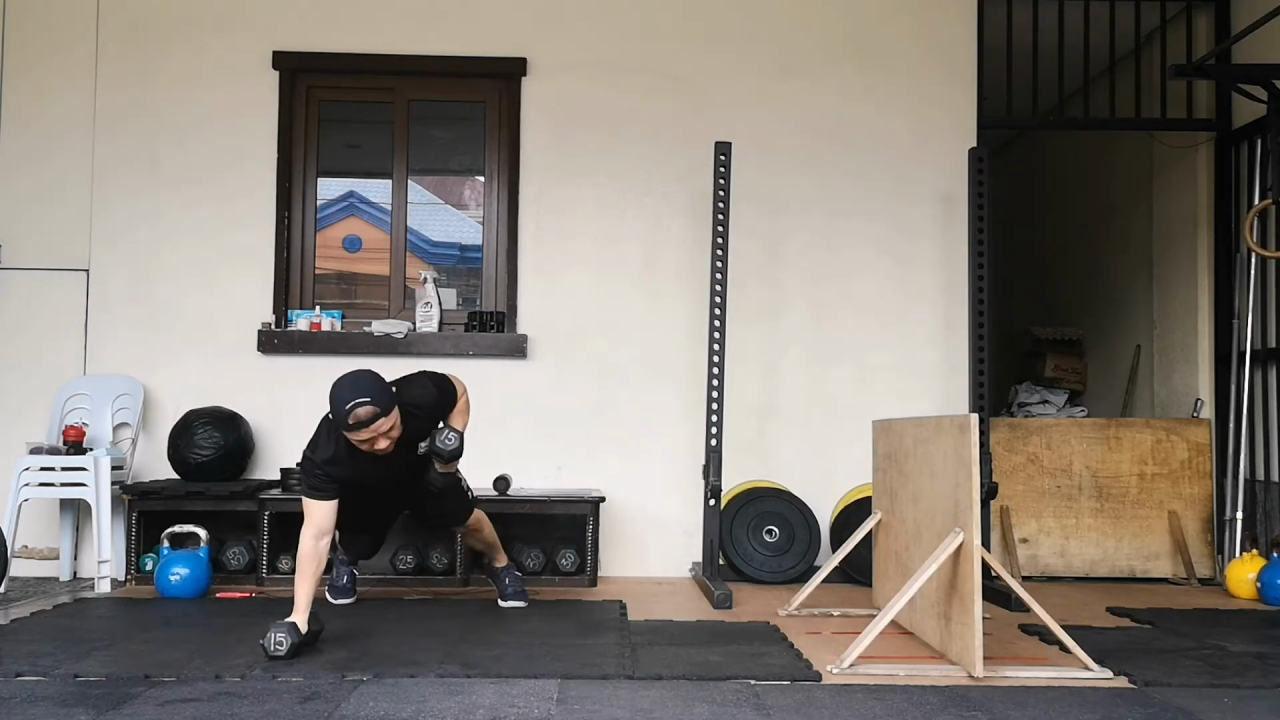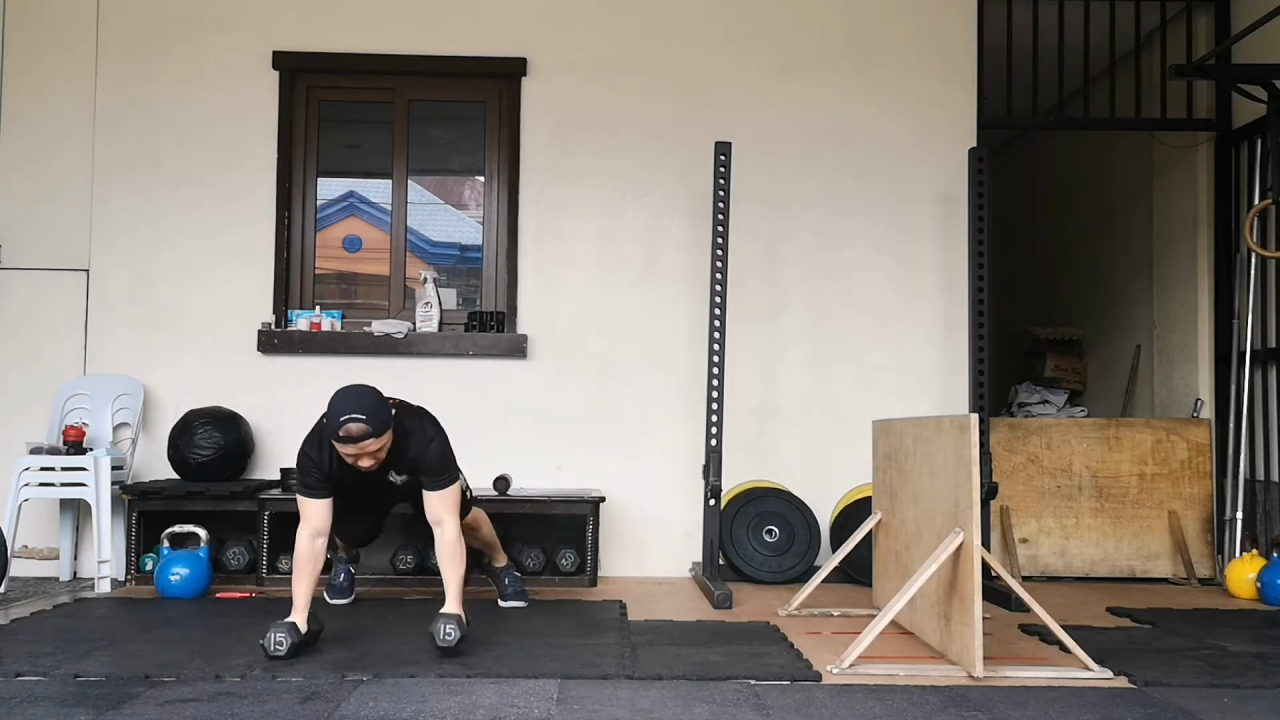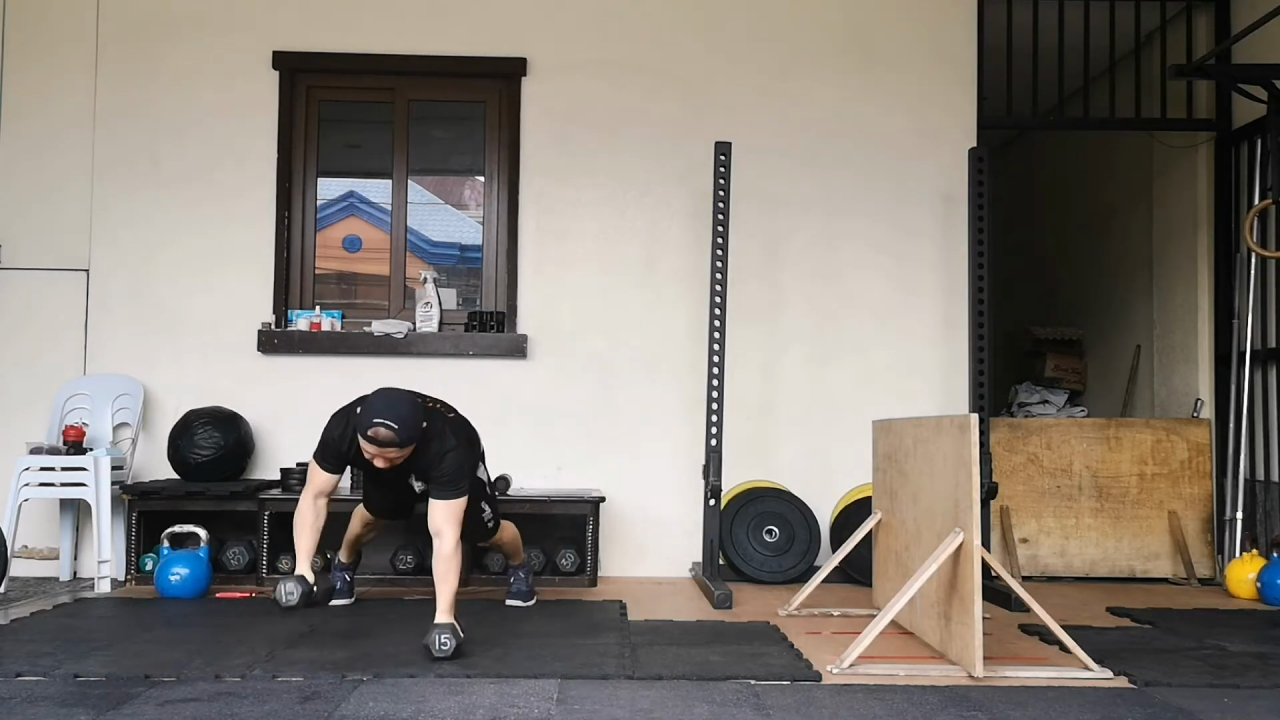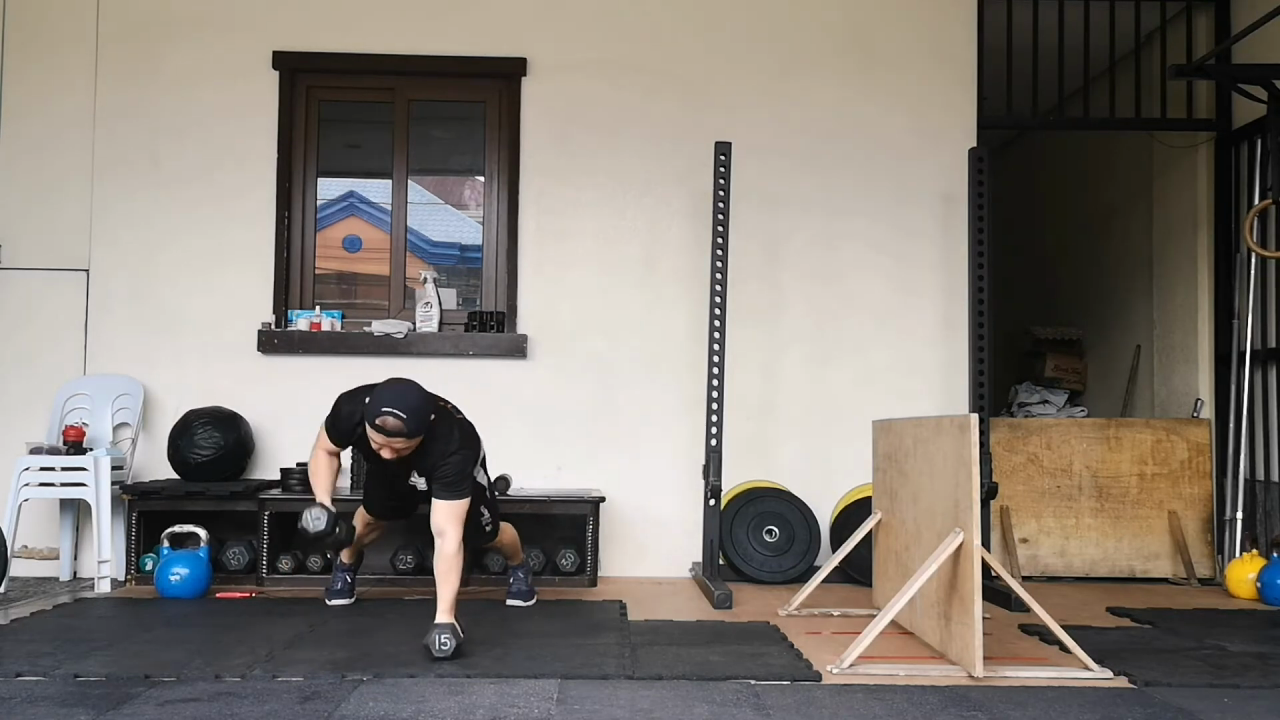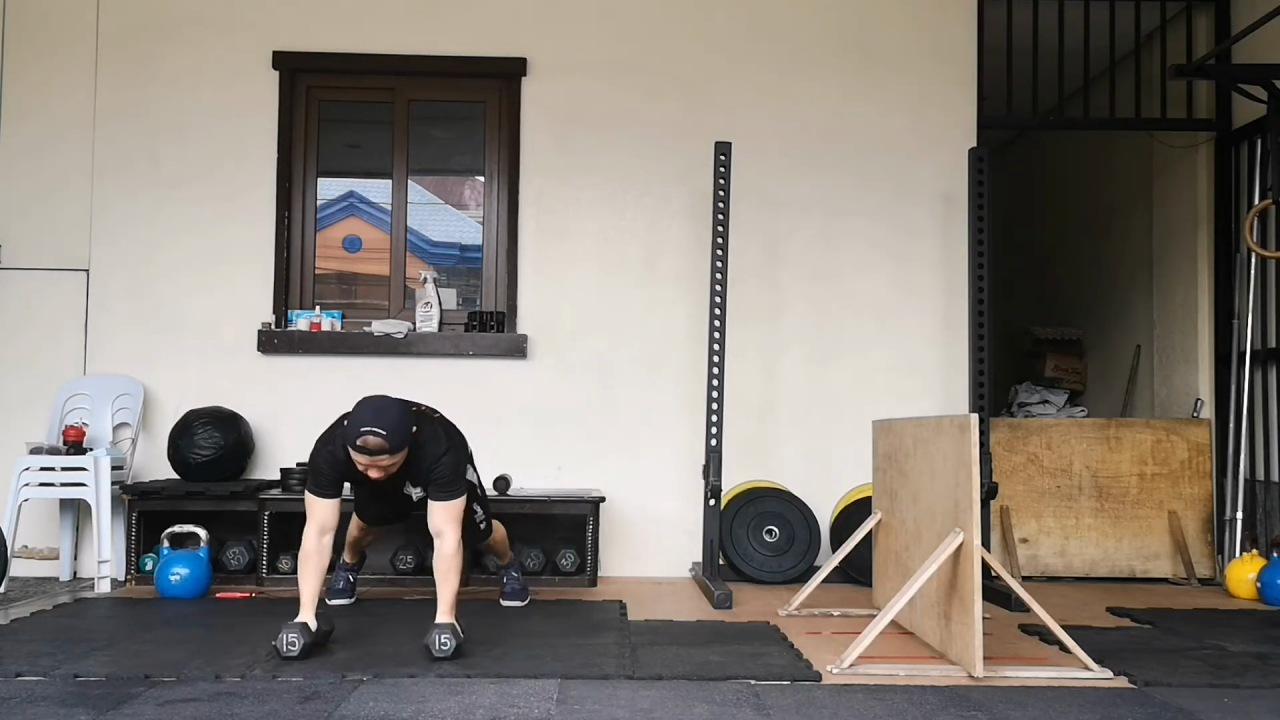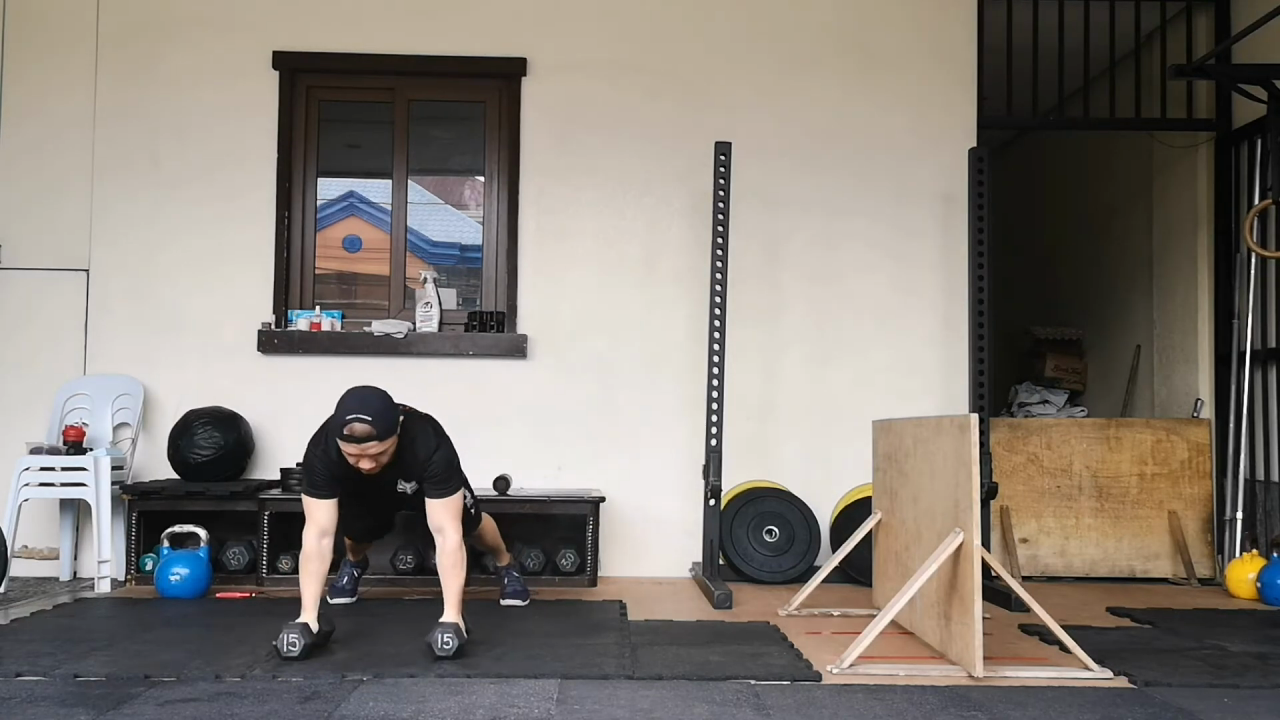
dt=0.5s
person 1, frame 1
left shoulder: (423, 394)
right shoulder: (322, 455)
left elbow: (460, 393)
right elbow: (317, 535)
left wrist: (453, 435)
right wrist: (299, 616)
left hip: (424, 473)
left knee: (466, 520)
left ankle: (501, 566)
right ankle: (344, 560)
person 1, frame 2
left shoulder: (426, 438)
right shoulder: (316, 451)
left elbow: (445, 525)
right elbow: (313, 535)
left wrist: (453, 603)
right wrist: (298, 615)
left hip: (418, 473)
left knee: (465, 517)
left ankle: (500, 566)
right ankle: (345, 560)
person 1, frame 3
left shoulder: (448, 449)
right shoulder: (344, 428)
left elbow: (445, 536)
right elbow: (315, 497)
left wrist: (444, 616)
right wrist: (302, 567)
left hip: (457, 464)
left knee: (487, 534)
left ankle: (519, 566)
right ankle: (344, 563)
person 1, frame 4
left shoulder: (453, 448)
right shoulder: (352, 410)
left elbow: (447, 536)
right elbow: (324, 450)
left wrist: (445, 615)
right wrist: (323, 502)
left hip: (452, 470)
left knee: (484, 535)
left ankle: (518, 566)
right ankle: (346, 564)
person 1, frame 5
left shoulder: (441, 450)
right shoulder: (330, 449)
left elbow: (446, 537)
right elbow: (319, 532)
left wrist: (445, 616)
right wrist: (306, 614)
left hip: (445, 471)
left knee: (479, 533)
left ankle: (508, 565)
right ankle: (348, 564)
person 1, frame 6
left shoulder: (431, 446)
right shoulder: (322, 451)
left elbow: (447, 533)
right elbow: (319, 535)
left wrist: (452, 614)
right wrist: (308, 615)
left hip: (424, 483)
left knee: (470, 524)
left ankle: (506, 566)
right ankle: (354, 564)
